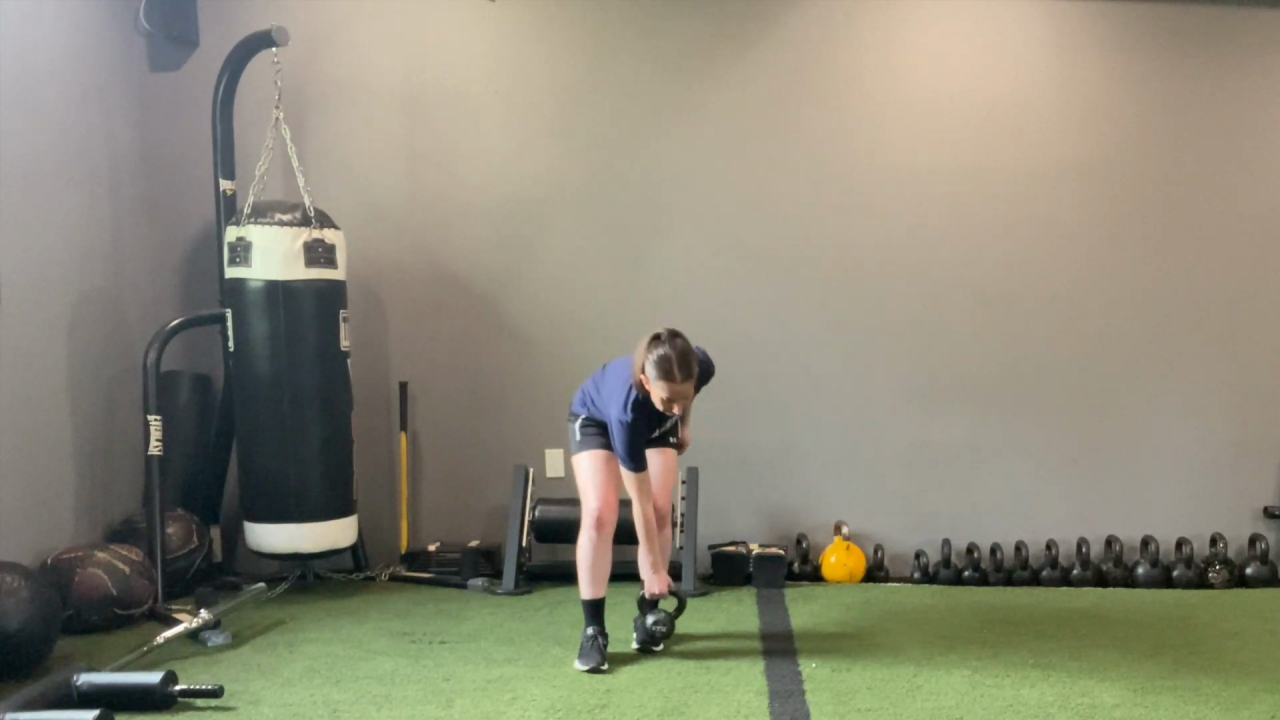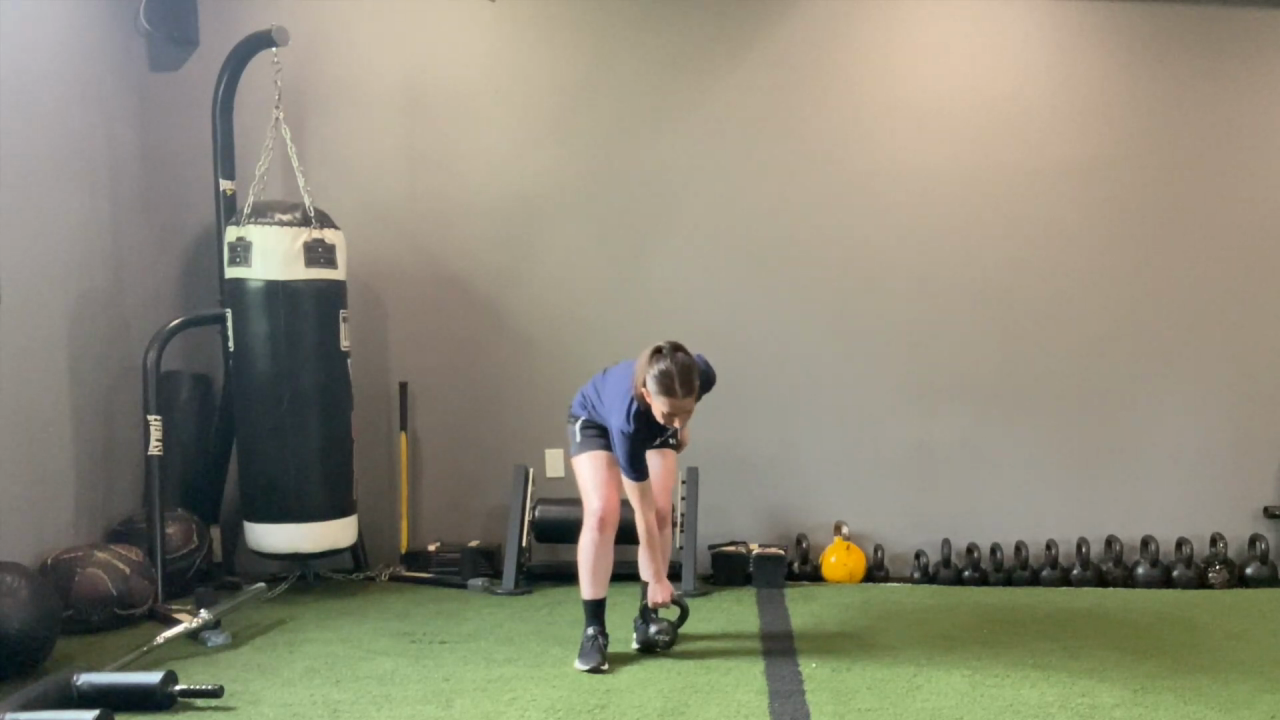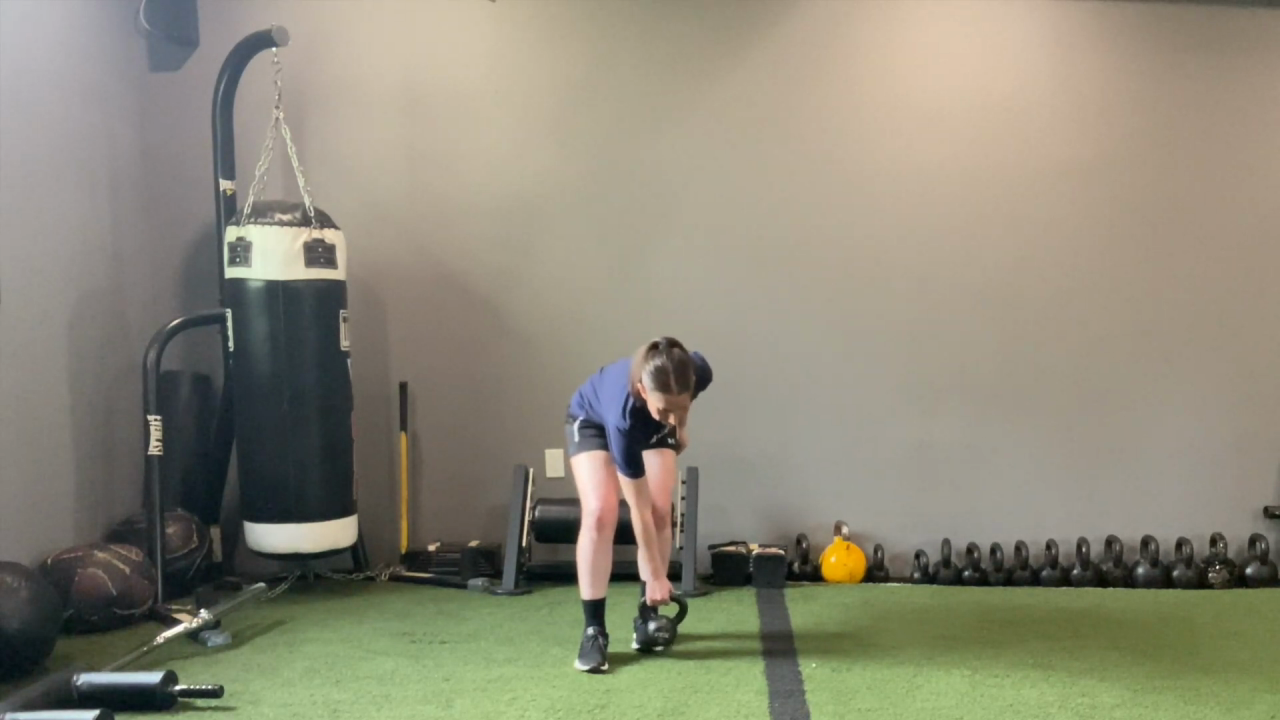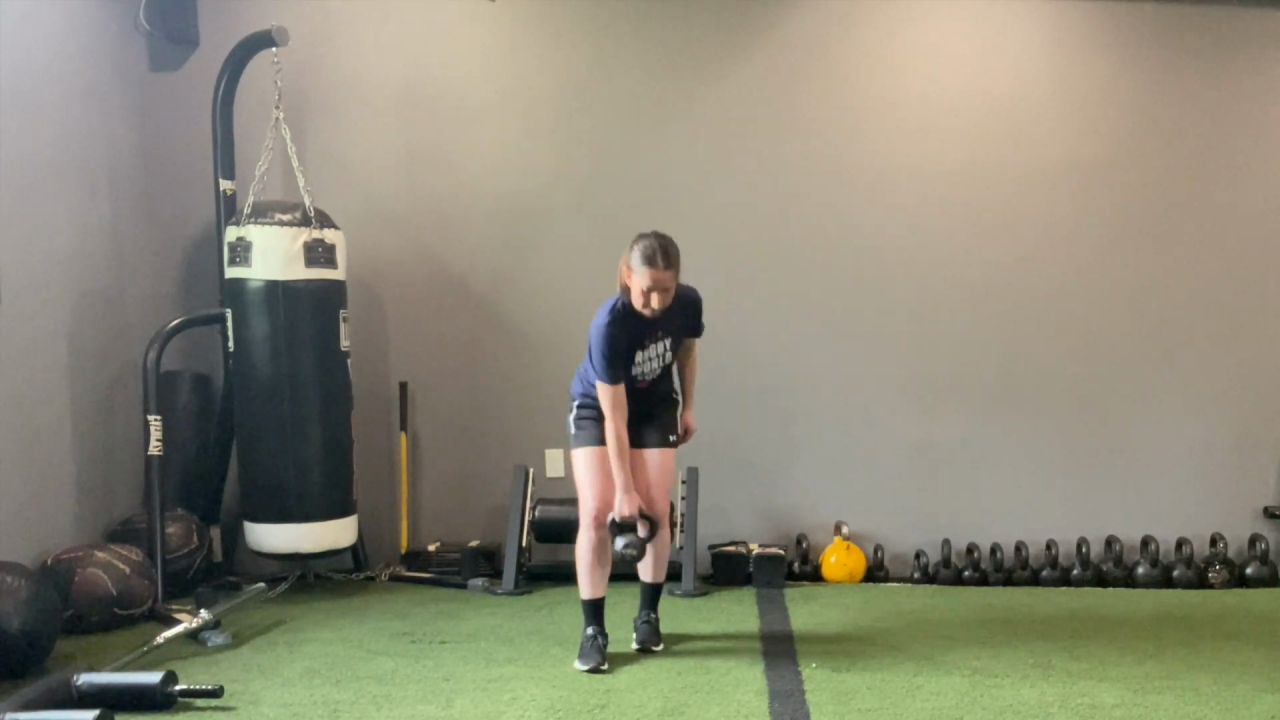
dt=0.5s
person 1, frame 1
left shoulder: (701, 366)
right shoulder: (628, 408)
right elbow: (640, 503)
left wrist: (684, 425)
right wrist: (654, 569)
left hip: (656, 427)
right hip: (595, 420)
left knee: (662, 509)
right knee: (599, 513)
left ankle: (648, 616)
right ankle: (593, 631)
person 1, frame 2
left shoulder: (702, 375)
right shoulder: (629, 417)
right elbow: (642, 512)
left wrist: (681, 428)
right wrist: (658, 579)
left hip: (653, 426)
right hip: (594, 421)
left knee: (662, 510)
right knee: (602, 513)
right ankle: (593, 631)
person 1, frame 3
left shoulder: (698, 372)
right shoulder: (626, 415)
right elbow: (638, 510)
left wrist: (680, 428)
right wrist: (656, 575)
left hip: (653, 430)
right hip: (592, 421)
left knee: (662, 511)
right knee: (600, 514)
right ankle: (593, 630)
person 1, frame 4
left shoulder: (688, 302)
right shoulder: (610, 324)
right elbow: (615, 418)
left wrist: (687, 405)
right wrist: (624, 490)
left hip: (656, 407)
right hip: (596, 409)
left knee: (656, 511)
right knee: (598, 513)
left ankle: (648, 616)
right ankle: (593, 631)
